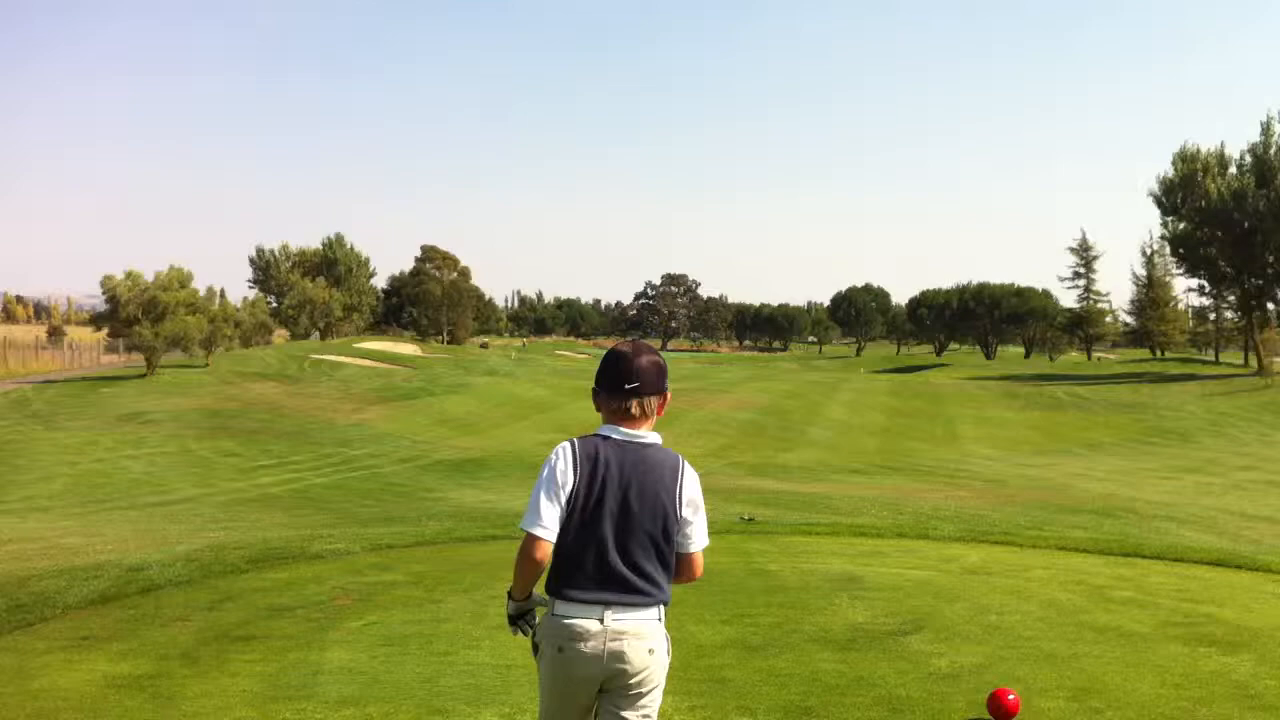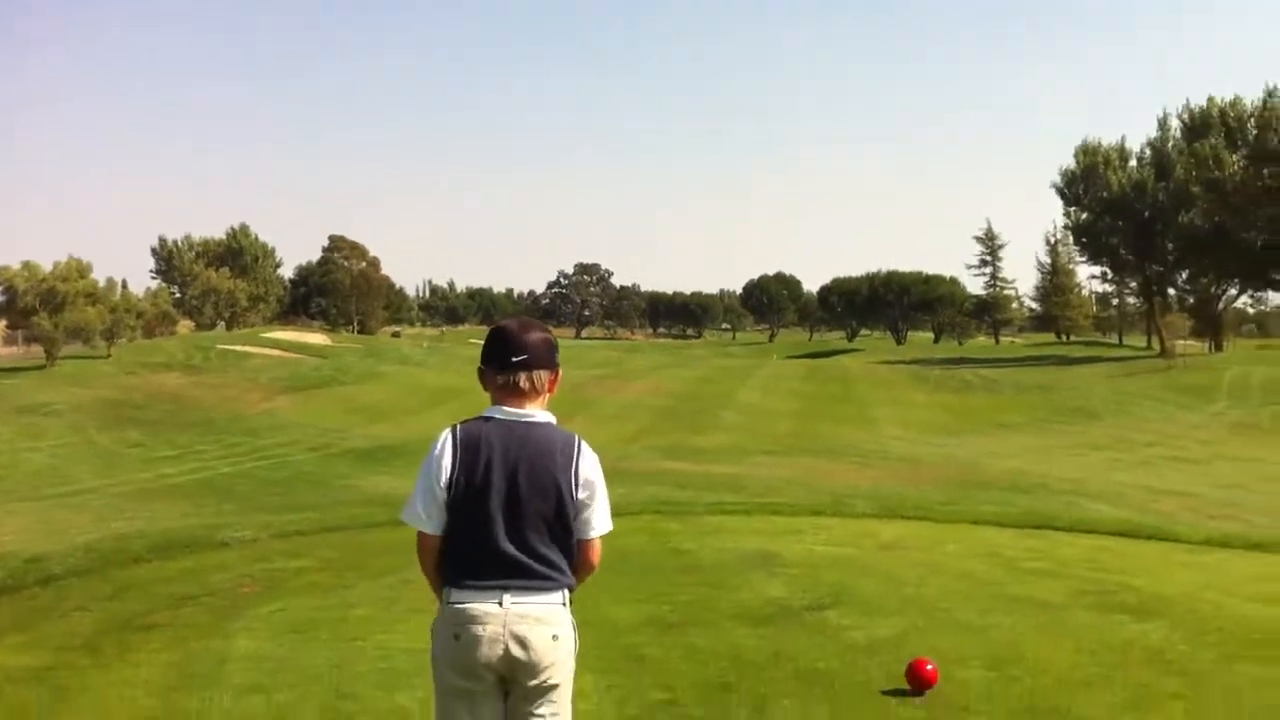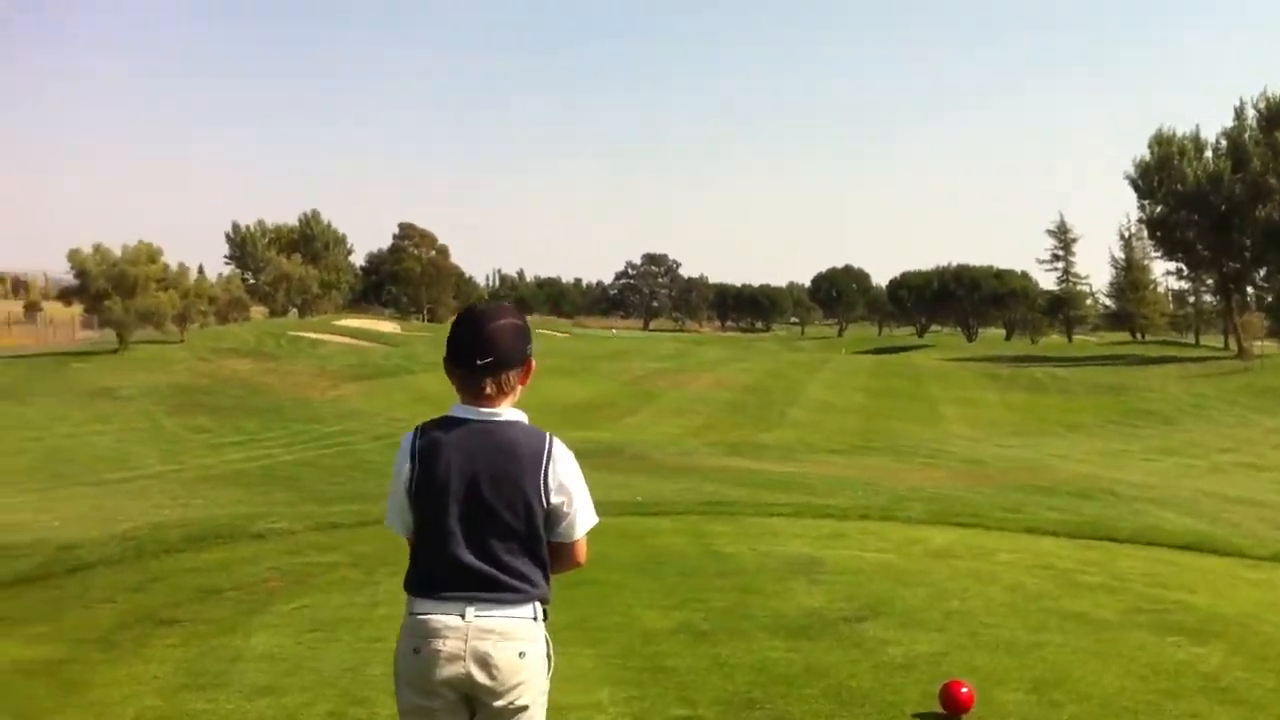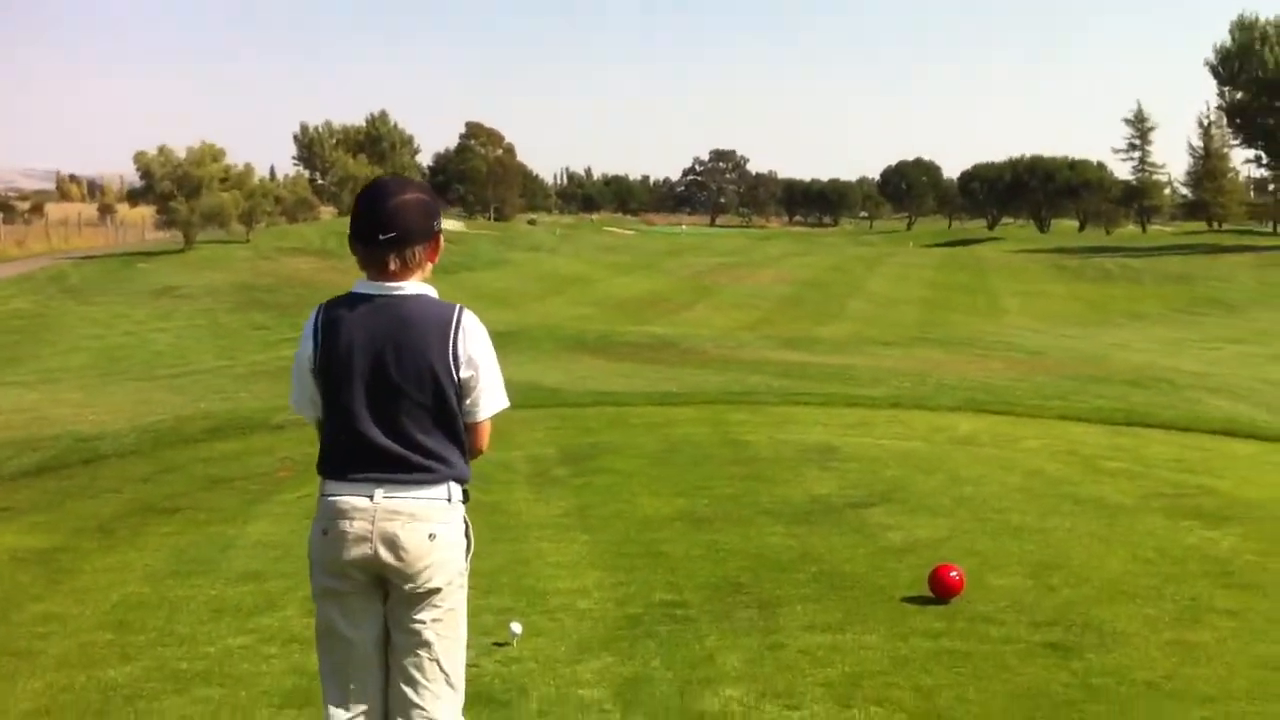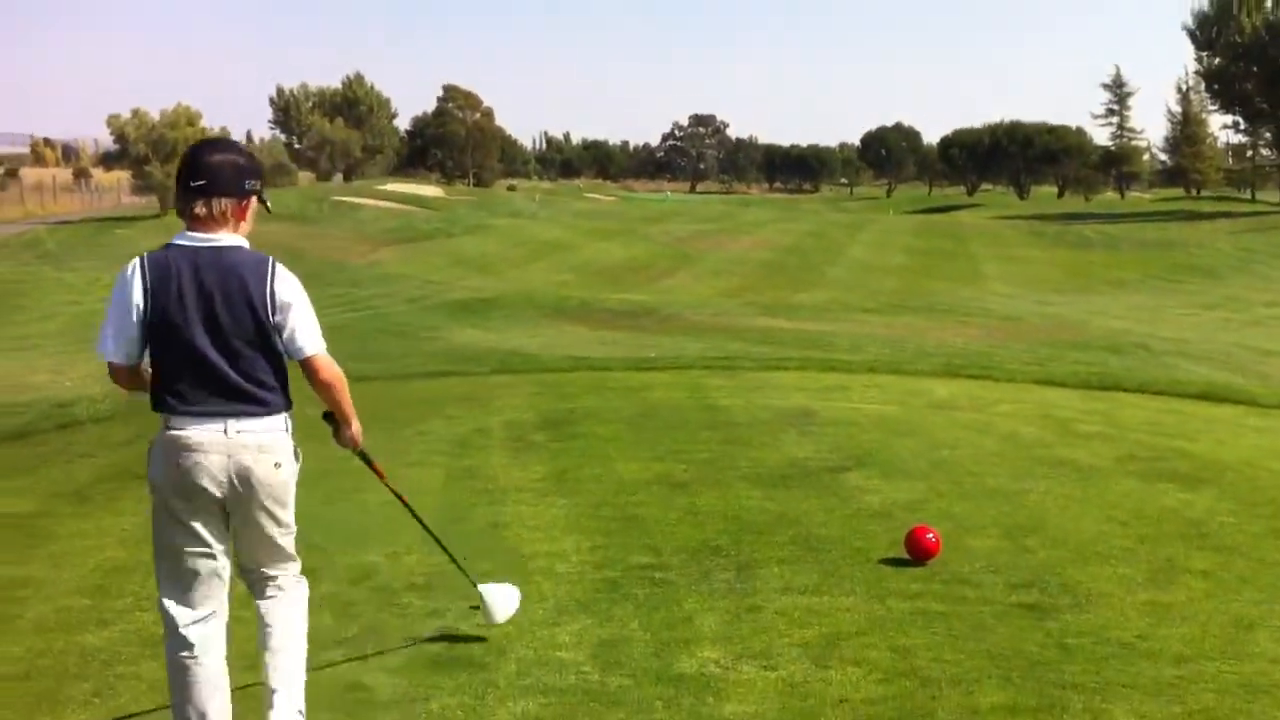
dt=1s
person 1, frame 1
left shoulder: (569, 457)
right shoulder: (679, 473)
left elbow: (538, 552)
right elbow: (691, 568)
left wrist: (518, 597)
left hip: (571, 627)
right hip: (642, 635)
person 1, frame 2
left shoulder: (453, 443)
right shoulder: (576, 453)
left elbow: (428, 545)
right elbow: (589, 556)
left hip: (467, 620)
right hip: (544, 621)
person 1, frame 3
left shoulder: (418, 445)
right shoulder: (549, 454)
left elbow: (414, 540)
right elbow: (573, 554)
left hip: (430, 632)
right hip: (513, 635)
person 1, frame 4
left shoulder: (323, 324)
right shoulder: (459, 327)
left elbow: (323, 428)
right elbow: (477, 440)
left hip: (342, 516)
right hip: (428, 518)
person 1, frame 5
left shoulder: (144, 274)
right shoulder: (272, 276)
left elbow: (122, 370)
right elbow: (319, 367)
right wrist: (348, 421)
left hip: (186, 448)
right hip: (264, 445)
left knee: (192, 611)
right knee: (278, 582)
